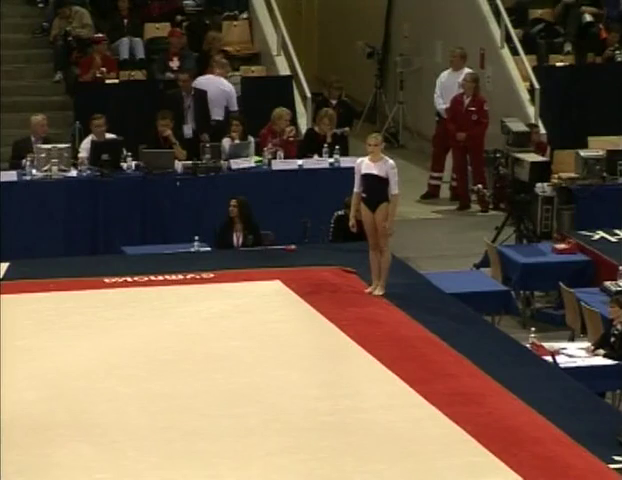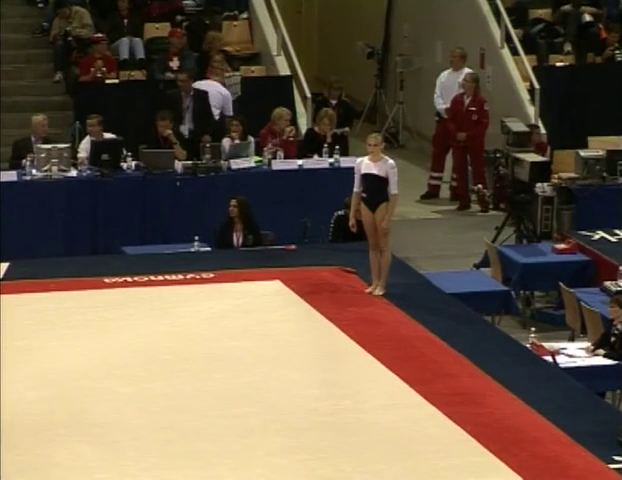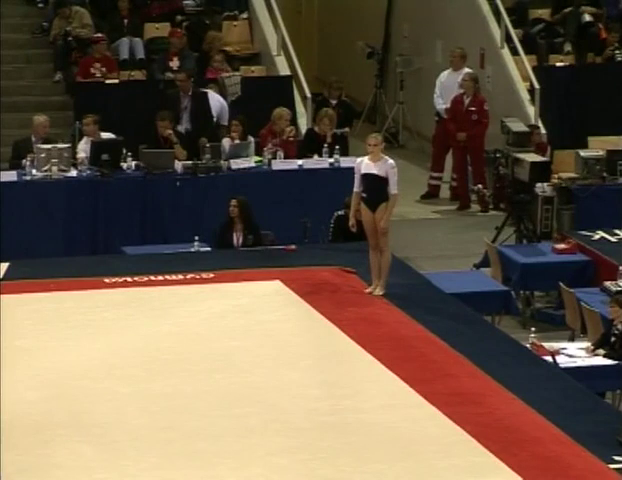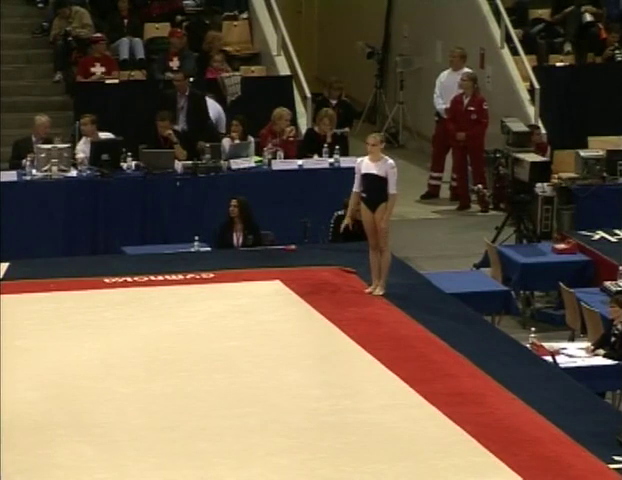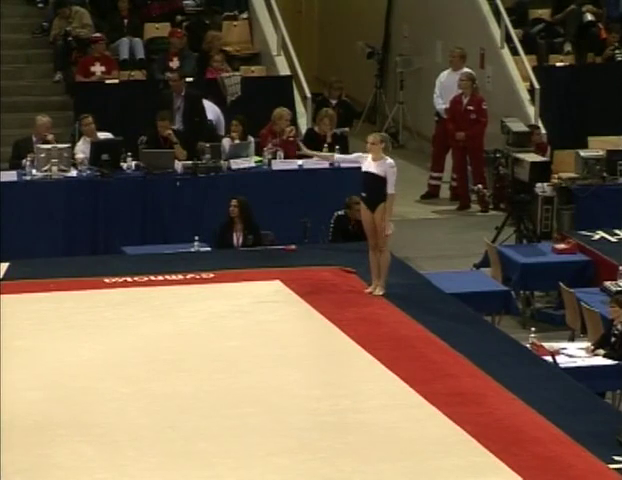
dt=0.2s
person 1, frame 1
left shoulder: (389, 164)
right shoulder: (360, 163)
left elbow: (394, 193)
right elbow: (357, 190)
left wrist: (391, 219)
right wrist: (352, 215)
left hip: (382, 205)
right hip: (366, 205)
left knee: (383, 246)
right knee: (372, 246)
left ankle: (382, 284)
right ankle: (374, 282)
person 1, frame 2
left shoulder: (389, 164)
right shoulder: (360, 163)
left elbow: (394, 193)
right elbow: (357, 190)
left wrist: (388, 218)
right wrist: (352, 215)
left hip: (381, 205)
right hip: (366, 205)
left knee: (383, 246)
right knee: (372, 246)
left ankle: (382, 284)
right ankle: (374, 282)
person 1, frame 3
left shoulder: (389, 164)
right shoulder: (360, 163)
left elbow: (393, 193)
right elbow: (357, 190)
left wrist: (387, 218)
right wrist: (352, 215)
left hip: (381, 205)
right hip: (366, 205)
left knee: (383, 246)
right knee: (372, 245)
left ankle: (382, 284)
right ankle: (374, 282)
person 1, frame 4
left shoulder: (388, 164)
right shoulder: (361, 163)
left elbow: (392, 193)
right elbow: (356, 190)
left wrist: (386, 219)
right wrist: (348, 216)
left hip: (381, 205)
right hip: (366, 205)
left knee: (382, 246)
right knee: (372, 245)
left ankle: (382, 284)
right ankle: (374, 282)
person 1, frame 5
left shoulder: (389, 164)
right shoulder: (364, 158)
left elbow: (390, 193)
right elbow: (337, 158)
left wrist: (388, 219)
right wrist: (311, 153)
left hip: (381, 205)
right hip: (366, 204)
left knee: (382, 245)
right knee: (372, 245)
left ankle: (381, 284)
right ankle: (374, 282)
person 2, frame 1
right shoulder: (444, 75)
right elbow: (437, 95)
right wrist: (444, 109)
right hip: (443, 117)
right knee: (437, 152)
left ankle: (456, 189)
right ankle: (433, 189)
person 2, frame 2
right shoulder: (444, 75)
right elbow: (437, 95)
right wrist: (444, 108)
right hip: (443, 117)
right knee: (437, 152)
left ankle: (456, 190)
right ankle: (433, 188)
person 2, frame 3
right shoulder: (444, 75)
right elbow: (437, 95)
right wrist: (443, 109)
right hip: (443, 117)
right knee: (437, 152)
right ankle: (433, 188)
person 2, frame 4
right shoulder: (444, 75)
right elbow: (437, 95)
right wrist: (443, 109)
right hip: (443, 117)
right knee: (437, 152)
left ankle: (456, 189)
right ankle: (433, 188)
person 2, frame 5
right shoulder: (443, 75)
right elbow: (436, 95)
right wrist: (443, 109)
right hip: (443, 117)
right knee: (437, 153)
right ankle: (433, 188)
person 3, frame 1
left shoulder: (480, 101)
right shoulder: (456, 99)
left elbow: (484, 123)
right elbow: (450, 120)
left wrist: (467, 135)
right wrist: (455, 133)
left hip: (475, 142)
right hip: (457, 141)
left knee: (478, 170)
right knee: (460, 171)
left ankle: (483, 202)
right ankle: (464, 201)
person 3, frame 2
left shoulder: (481, 101)
right shoulder: (456, 99)
left elbow: (484, 124)
right elbow: (450, 120)
left wrist: (468, 135)
right wrist: (455, 133)
left hip: (475, 142)
right hip: (457, 141)
left knee: (478, 170)
right knee: (460, 171)
left ankle: (483, 202)
right ankle: (464, 201)
person 3, frame 3
left shoulder: (480, 101)
right shoulder: (456, 99)
left elbow: (484, 124)
right elbow: (450, 120)
left wrist: (468, 135)
right wrist: (455, 133)
left hip: (475, 142)
right hip: (458, 141)
left knee: (478, 170)
right knee: (460, 171)
left ankle: (483, 202)
right ankle: (464, 201)
person 3, frame 4
left shoulder: (480, 101)
right shoulder: (456, 100)
left elbow: (483, 123)
right elbow: (450, 120)
left wrist: (467, 134)
right wrist: (455, 133)
left hip: (475, 142)
right hip: (457, 141)
left knee: (478, 170)
right knee: (460, 170)
left ankle: (483, 202)
right ankle: (464, 201)
person 3, frame 5
left shoulder: (479, 100)
right shoulder: (455, 100)
left elbow: (482, 123)
right elbow: (449, 120)
left wrist: (466, 134)
right wrist: (454, 133)
left hip: (474, 142)
right hip: (457, 141)
left knee: (478, 170)
right knee: (460, 171)
left ankle: (483, 202)
right ankle: (464, 201)
